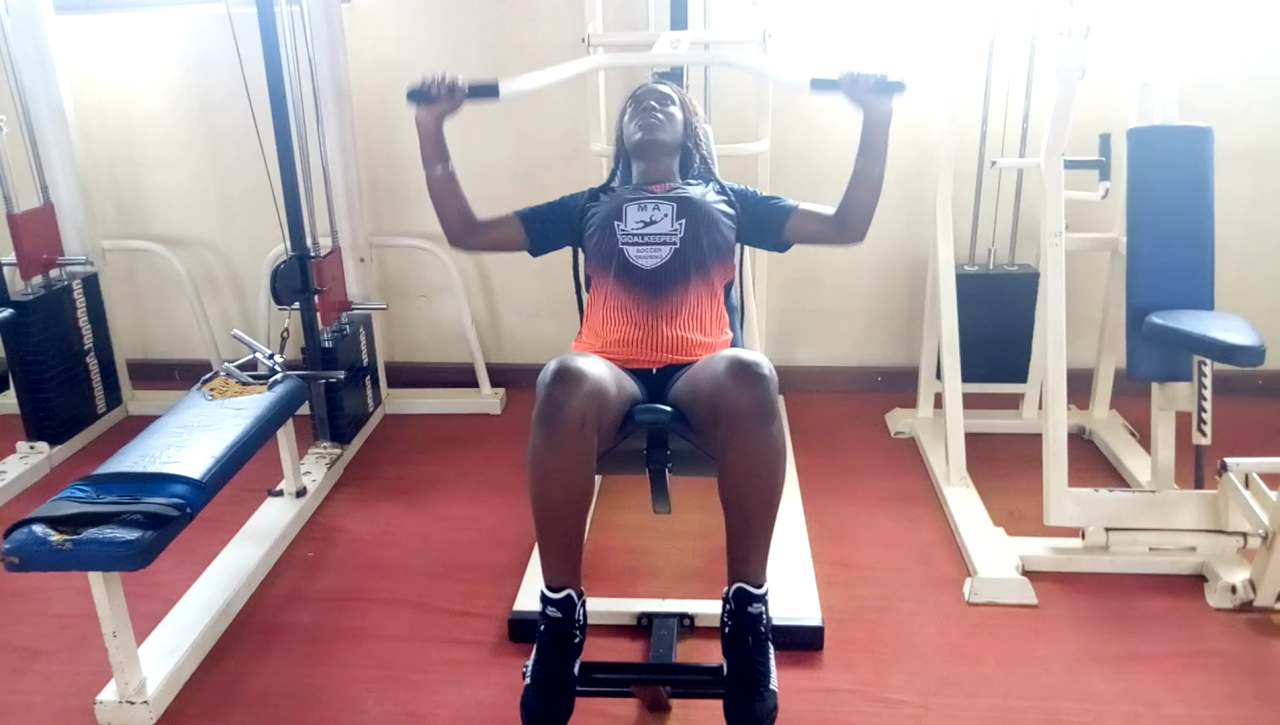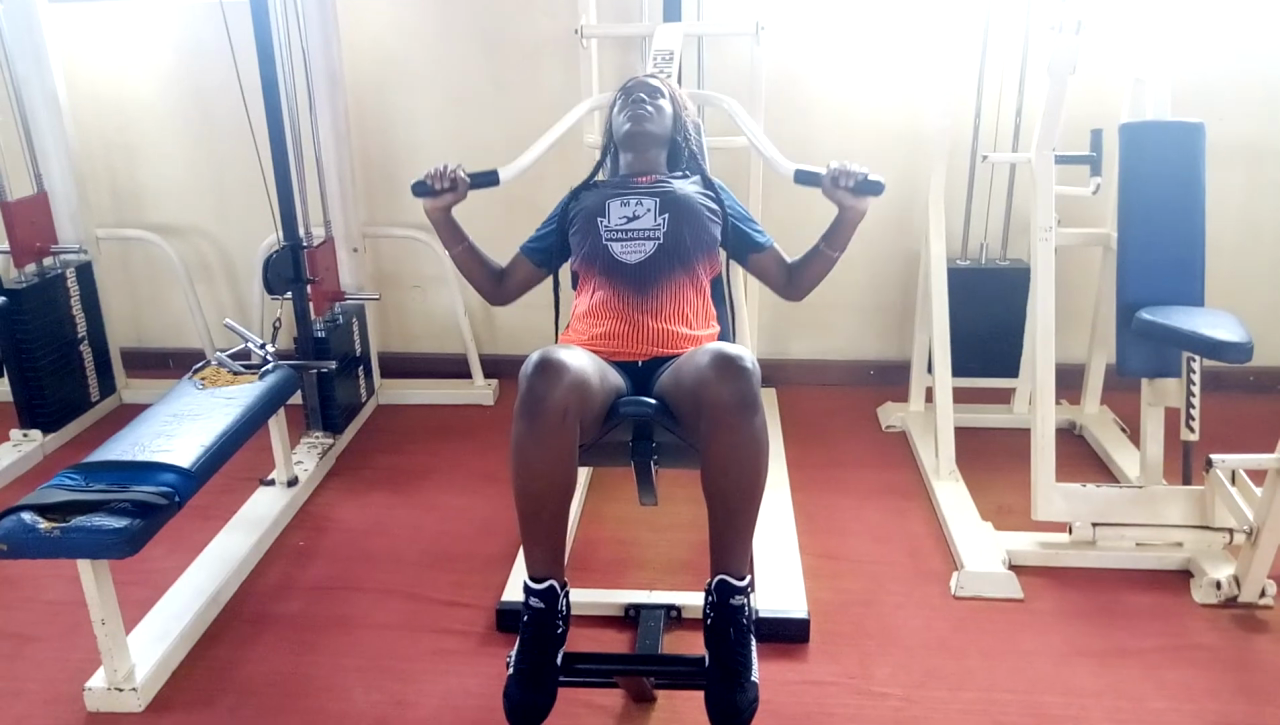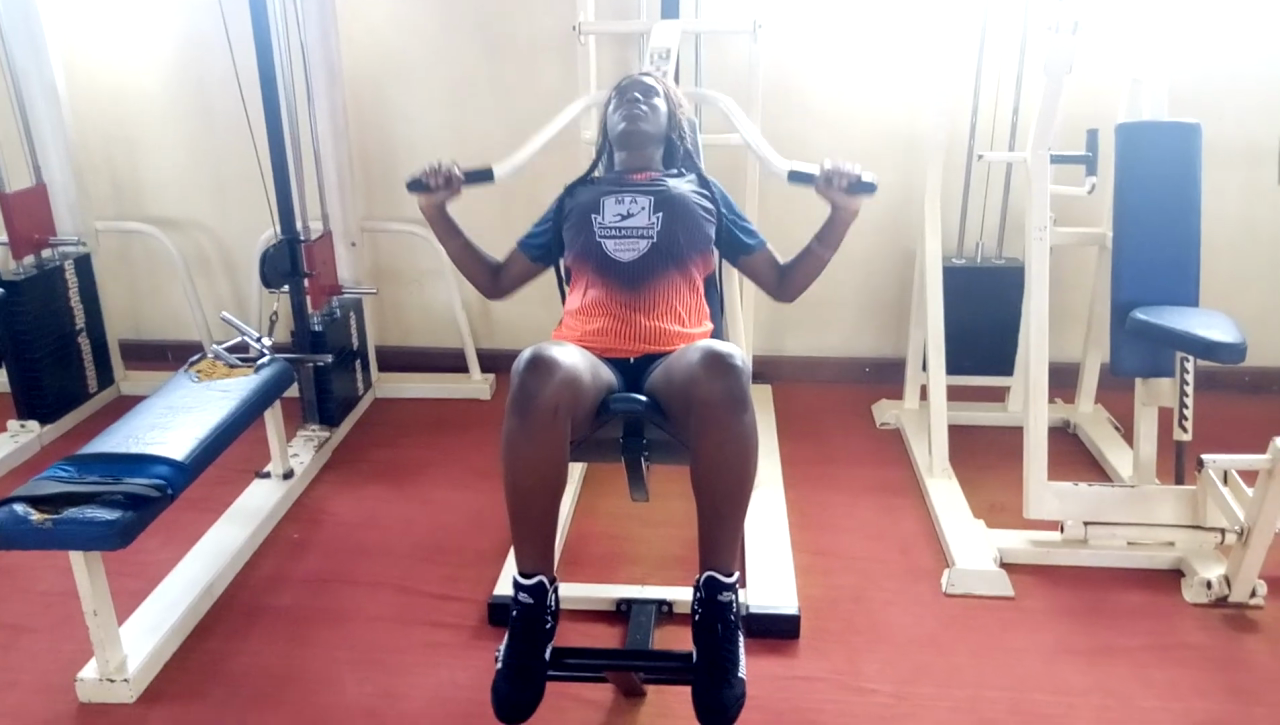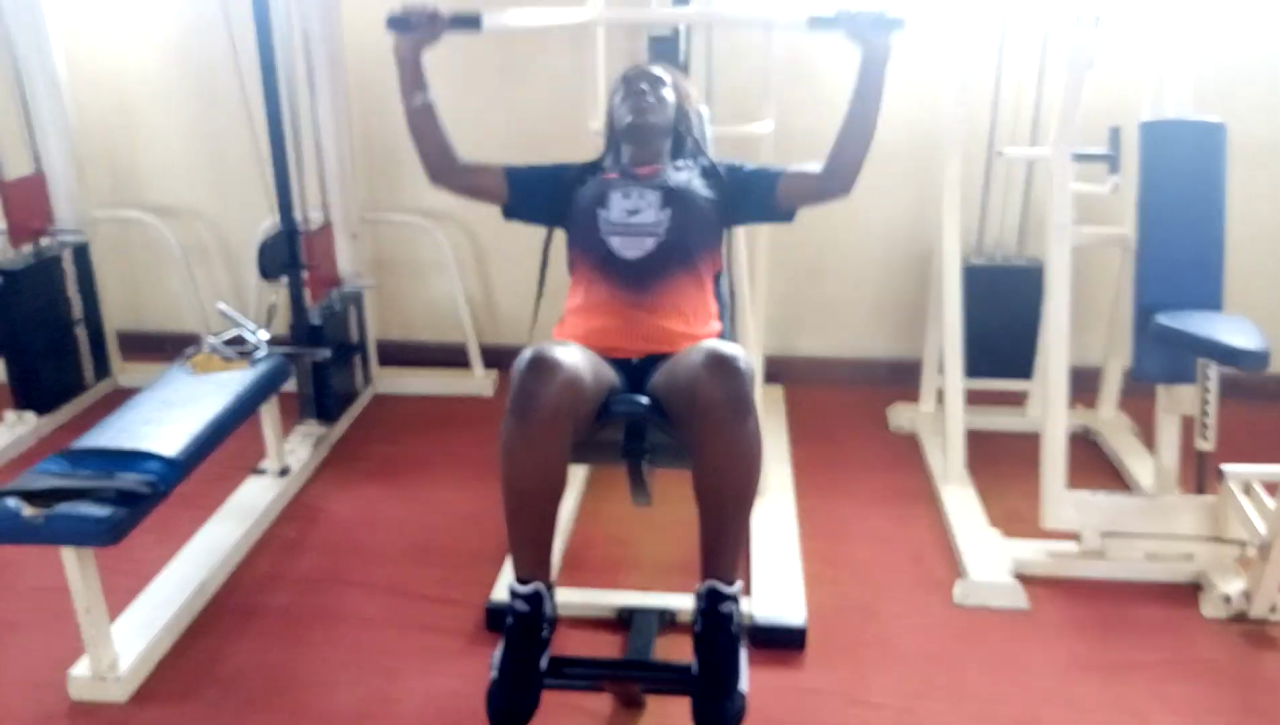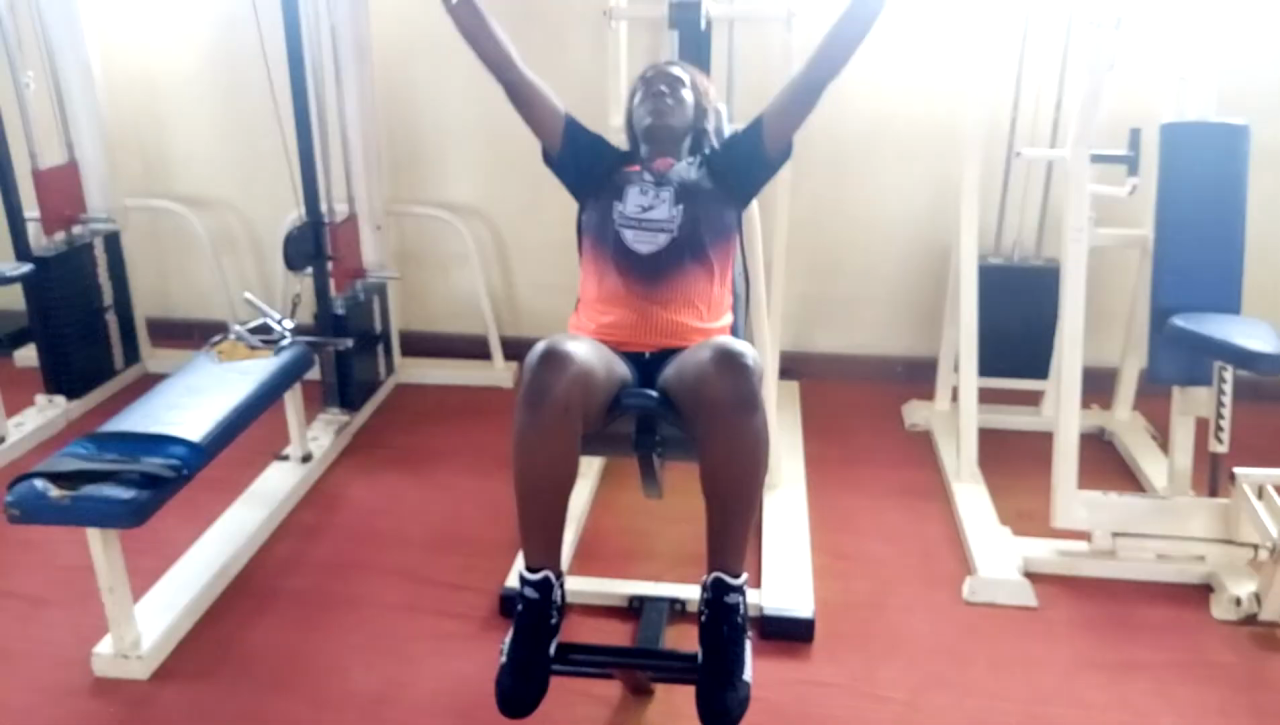
dt=0.4s
person 1, frame 1
left shoulder: (726, 200)
right shoulder: (589, 205)
left elbow: (849, 226)
right elbow: (464, 233)
left wrist: (875, 117)
right wrist: (431, 127)
left hip: (701, 371)
right hip: (609, 370)
left knee: (750, 376)
right knee: (564, 382)
left ankle: (746, 607)
right ankle: (561, 611)
person 1, frame 2
left shoulder: (708, 194)
right shoulder: (580, 200)
left elbow: (793, 282)
right elbow: (498, 288)
left wrist: (848, 214)
right wrist: (442, 217)
left hip: (685, 362)
right hip: (596, 362)
left knee: (733, 370)
right knee: (546, 373)
left ankle: (729, 599)
right ankle: (544, 600)
person 1, frame 3
left shoulder: (703, 192)
right shoulder: (576, 196)
left elbow: (783, 284)
right elbow: (496, 282)
left wrist: (839, 215)
right wrist: (438, 214)
left hip: (677, 358)
right hip: (588, 357)
left knee: (723, 367)
right knee: (537, 370)
left ankle: (718, 597)
right ankle: (533, 598)
person 1, frame 4
left shoulder: (715, 180)
right shoulder: (575, 183)
left elbow: (835, 181)
right elbow: (447, 173)
left wrist: (872, 61)
right wrist: (411, 60)
left hip: (681, 359)
right hip: (591, 356)
left knee: (726, 370)
right knee: (539, 372)
left ankle: (719, 606)
right ankle: (530, 604)
person 1, frame 5
left shoulder: (728, 169)
right shoulder: (596, 166)
left elbow: (817, 75)
right elbow: (507, 70)
left hip: (692, 356)
right hip: (605, 354)
left knee: (734, 366)
right knee: (551, 363)
left ankle: (725, 599)
right ankle: (539, 592)
